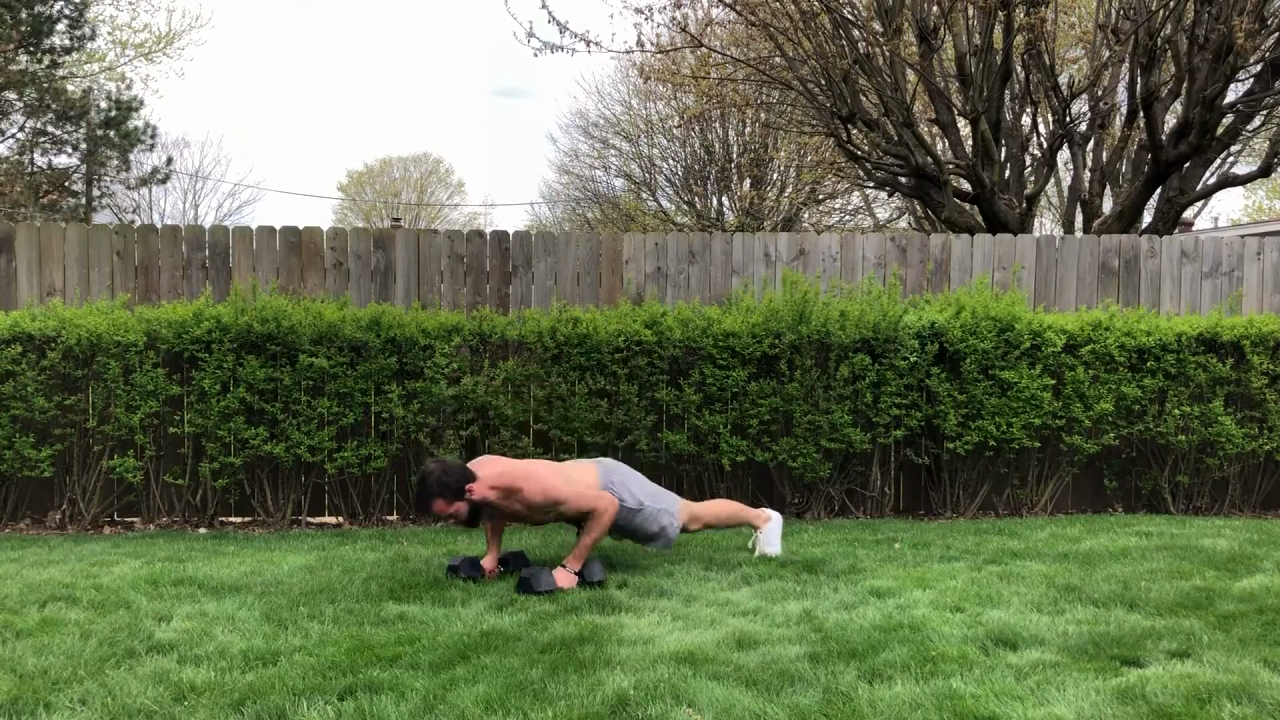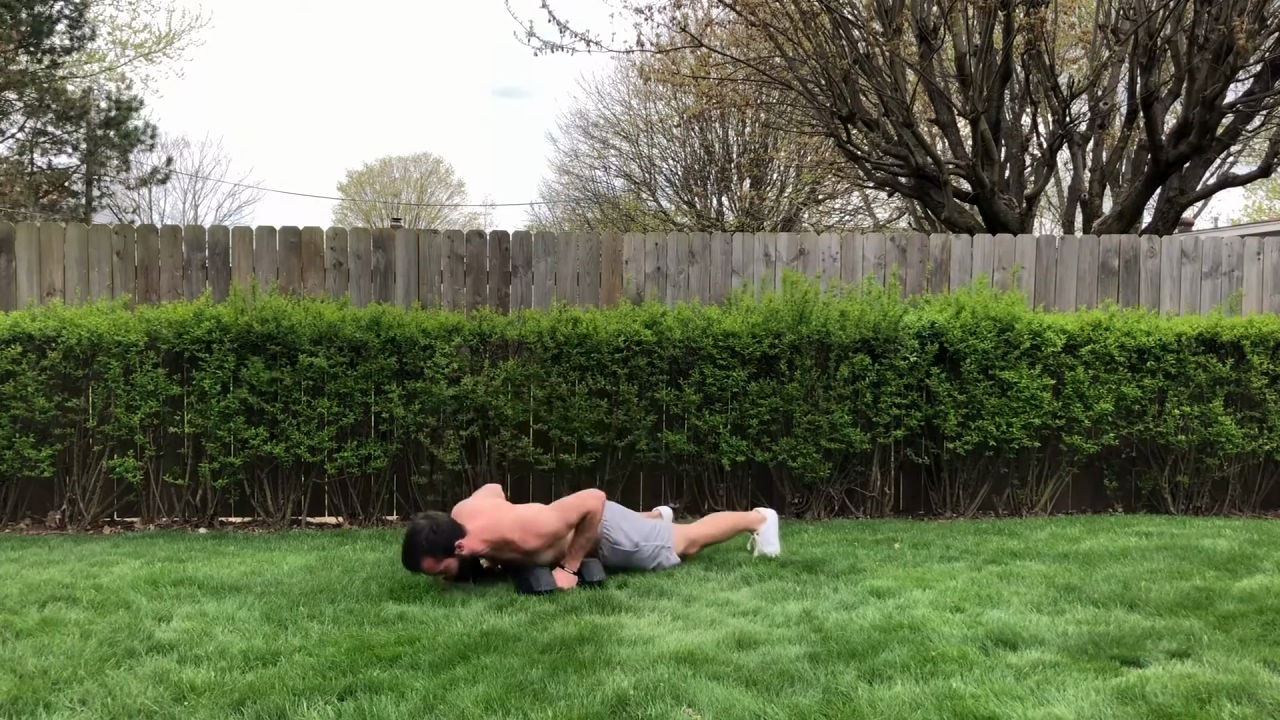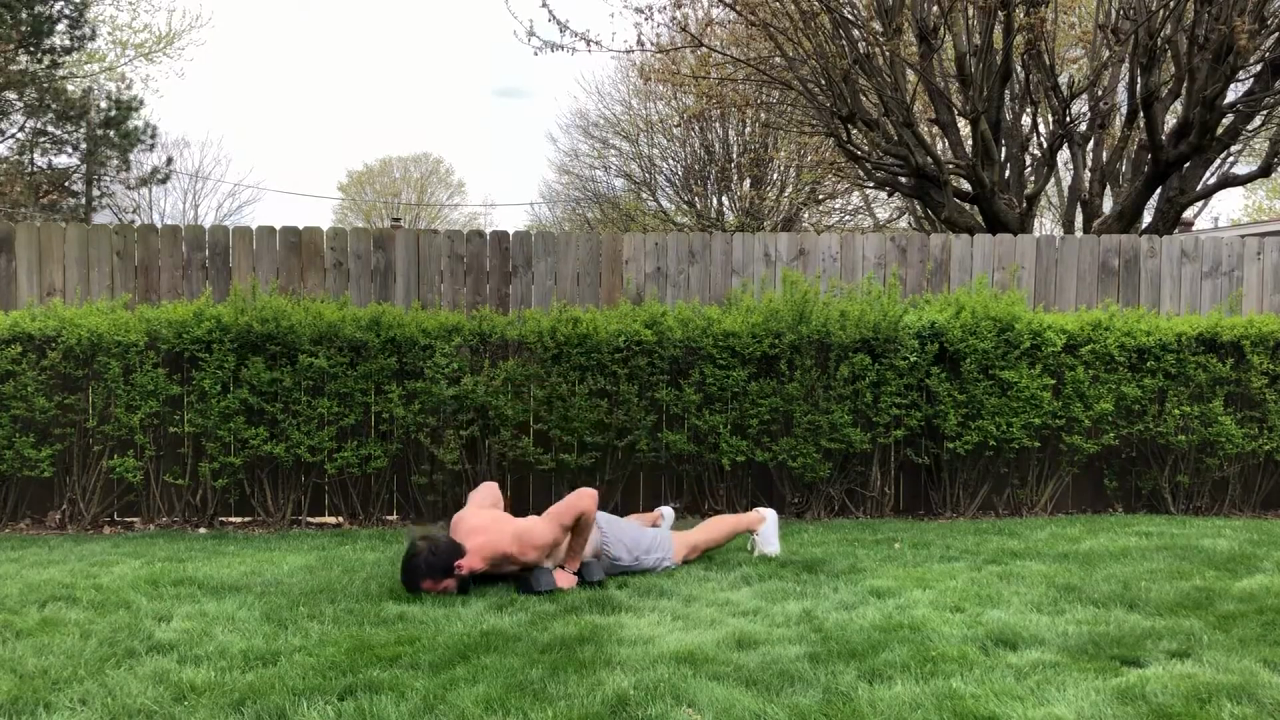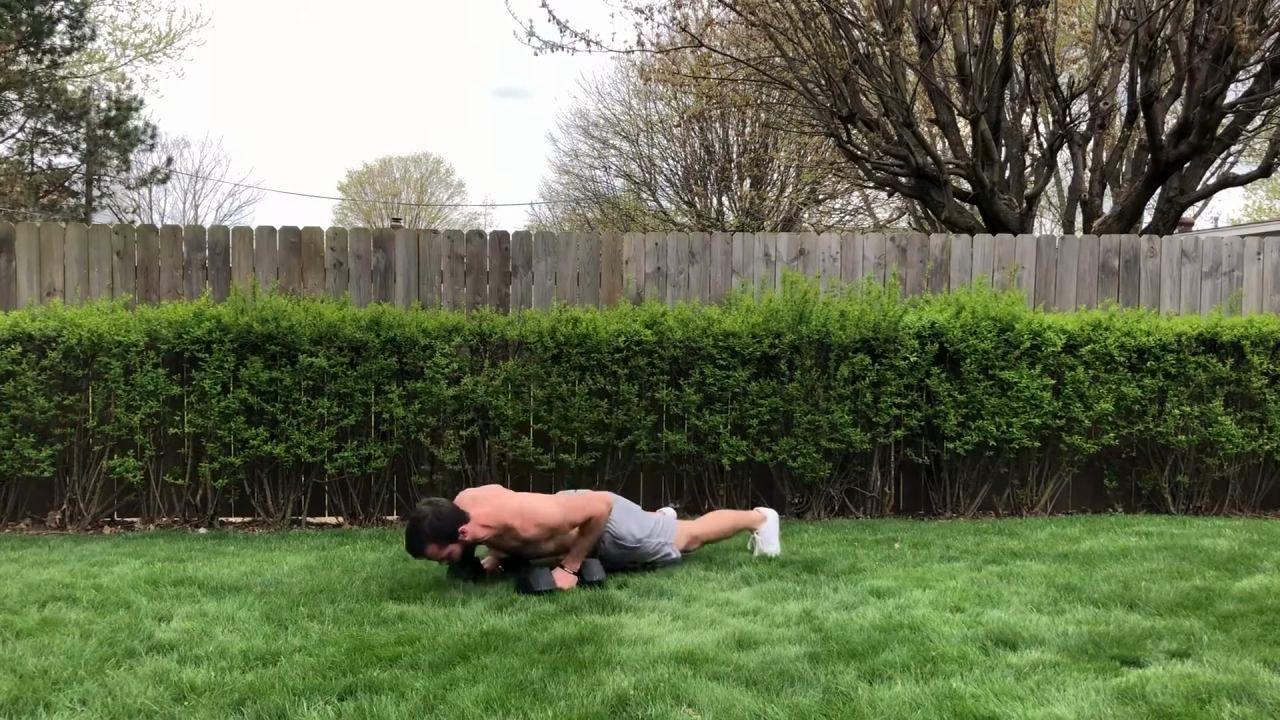
dt=0.2s
person 1, frame 1
left shoulder: (530, 487)
right shoulder: (474, 476)
left elbow: (607, 507)
left wrist: (571, 567)
right wrist: (492, 552)
left hip: (611, 491)
right hip: (584, 476)
left knee: (691, 518)
left ankle: (763, 519)
right ankle: (657, 532)
person 1, frame 2
left shoulder: (521, 535)
right shoulder: (463, 515)
left elbow: (594, 500)
right elbow: (493, 488)
left wrist: (569, 566)
right wrist: (490, 555)
left hip: (604, 531)
right hip: (570, 515)
left knee: (689, 542)
left ankle: (758, 519)
right ankle: (656, 516)
person 1, frame 3
left shoulder: (518, 548)
right shoulder: (460, 527)
left elbow: (587, 497)
right elbow: (489, 486)
left wrist: (569, 567)
left hip: (603, 548)
right hip: (573, 526)
left knee: (689, 547)
left ankle: (757, 519)
right ankle: (656, 517)
person 1, frame 4
left shoulder: (523, 524)
right shoulder: (463, 504)
left elbow: (601, 504)
left wrist: (570, 566)
right wrist: (494, 553)
left hip: (605, 525)
right hip: (573, 507)
left knee: (691, 536)
left ankle: (758, 518)
right ankle: (659, 517)
